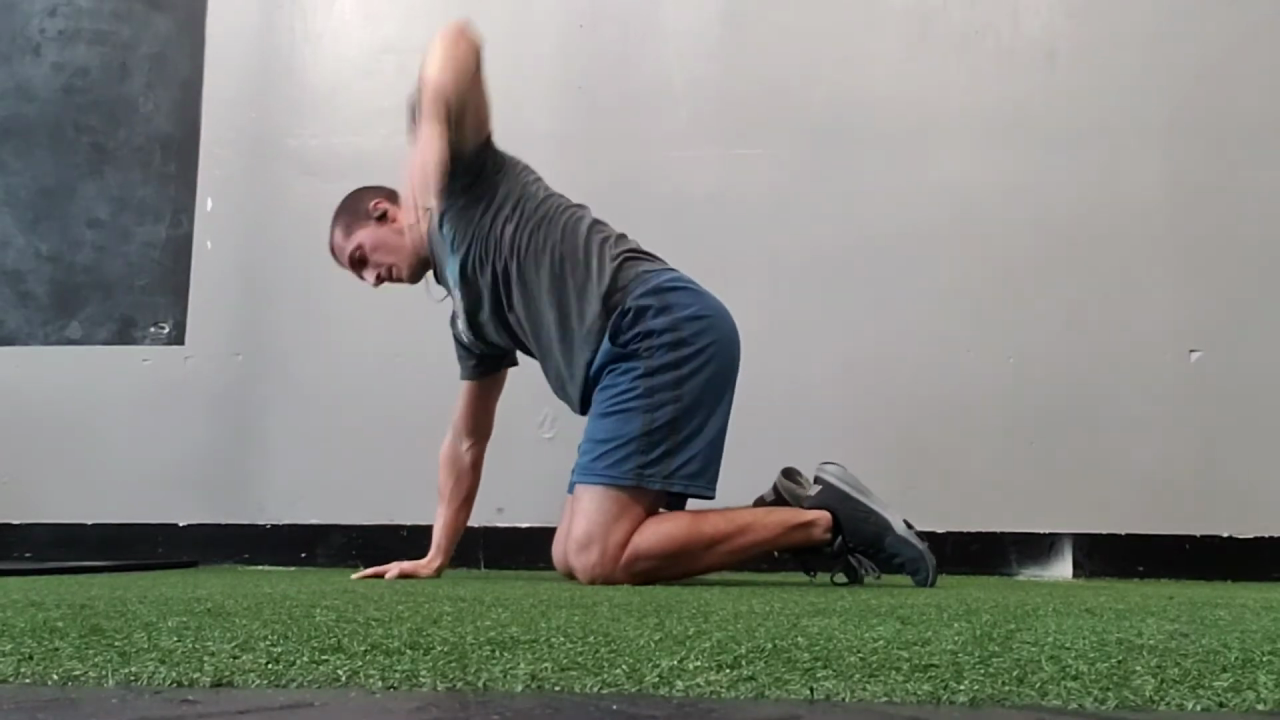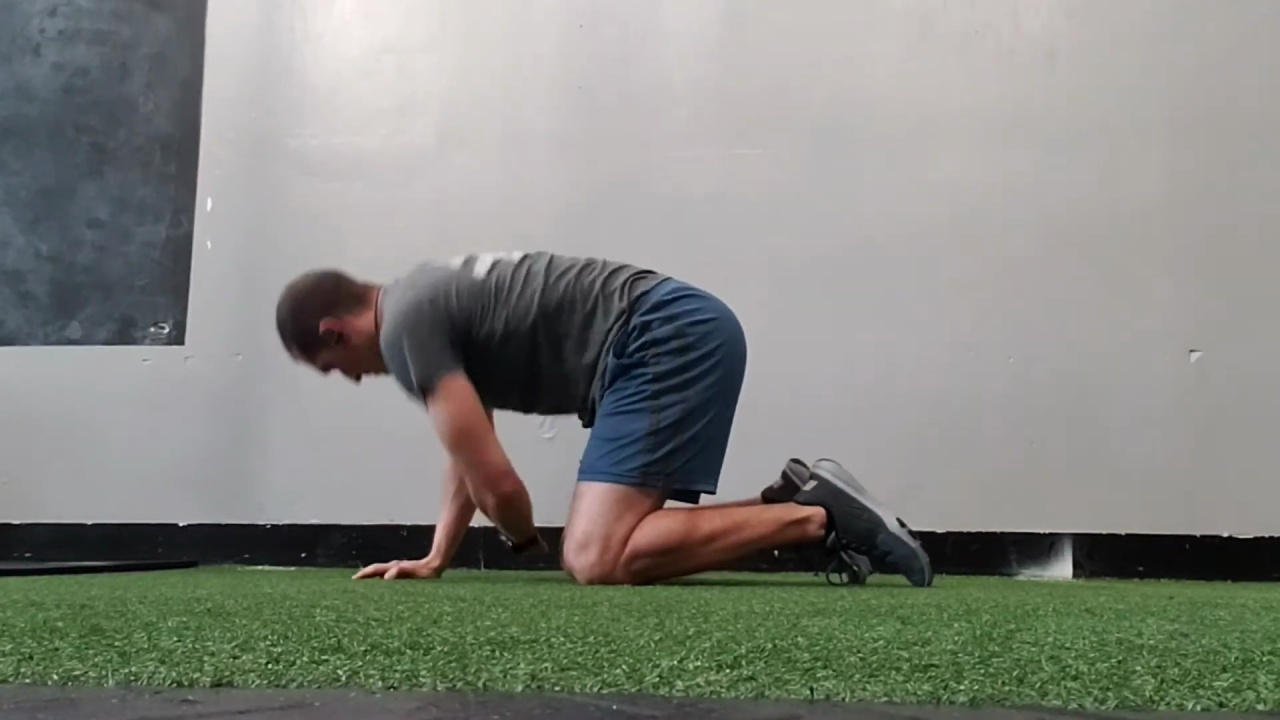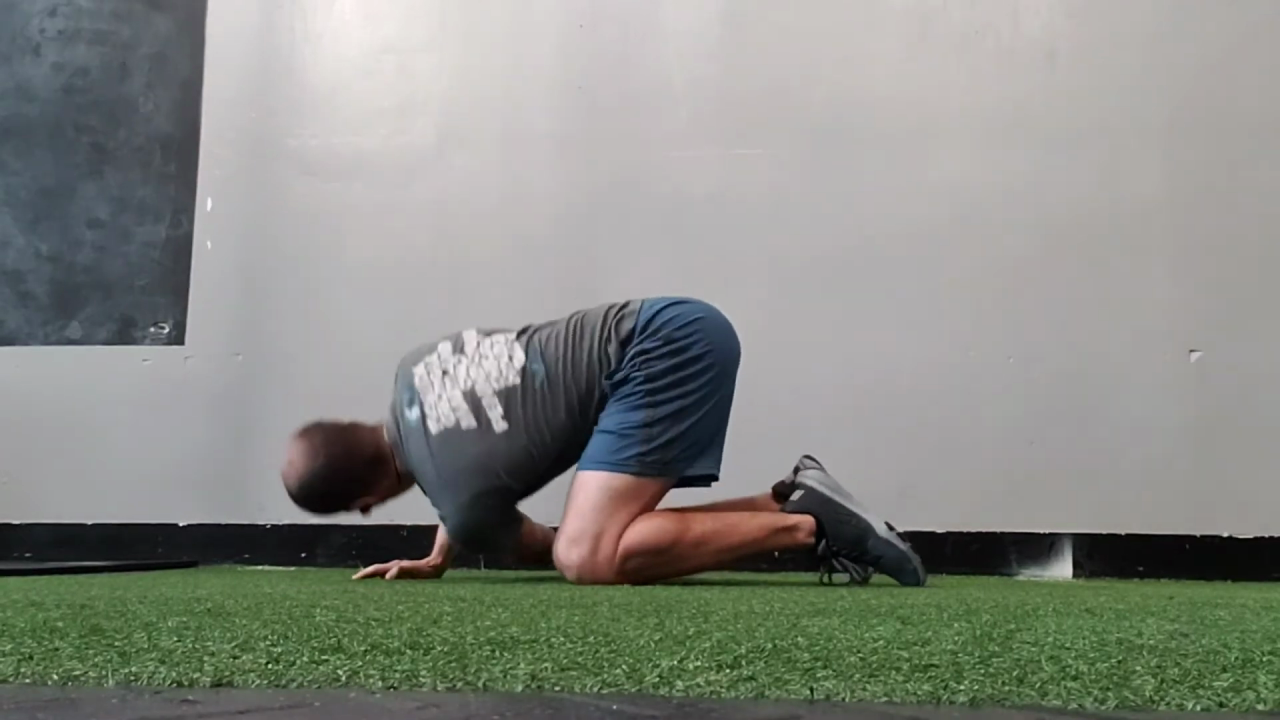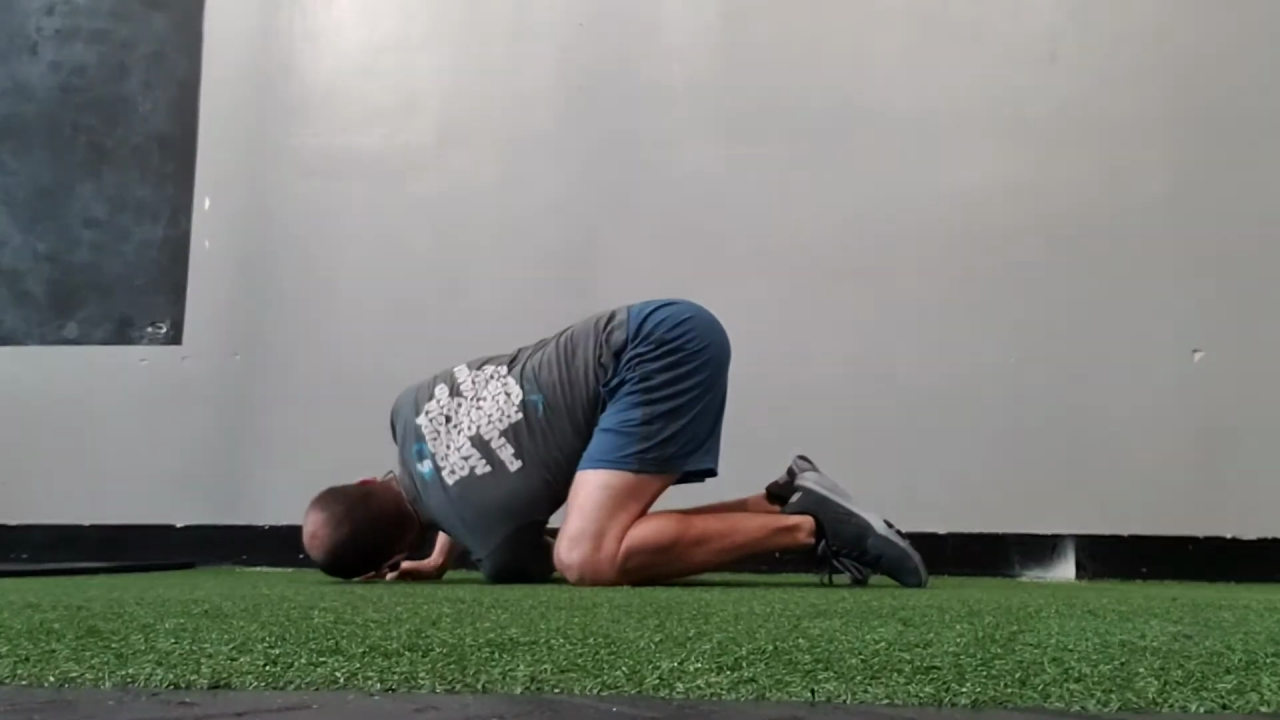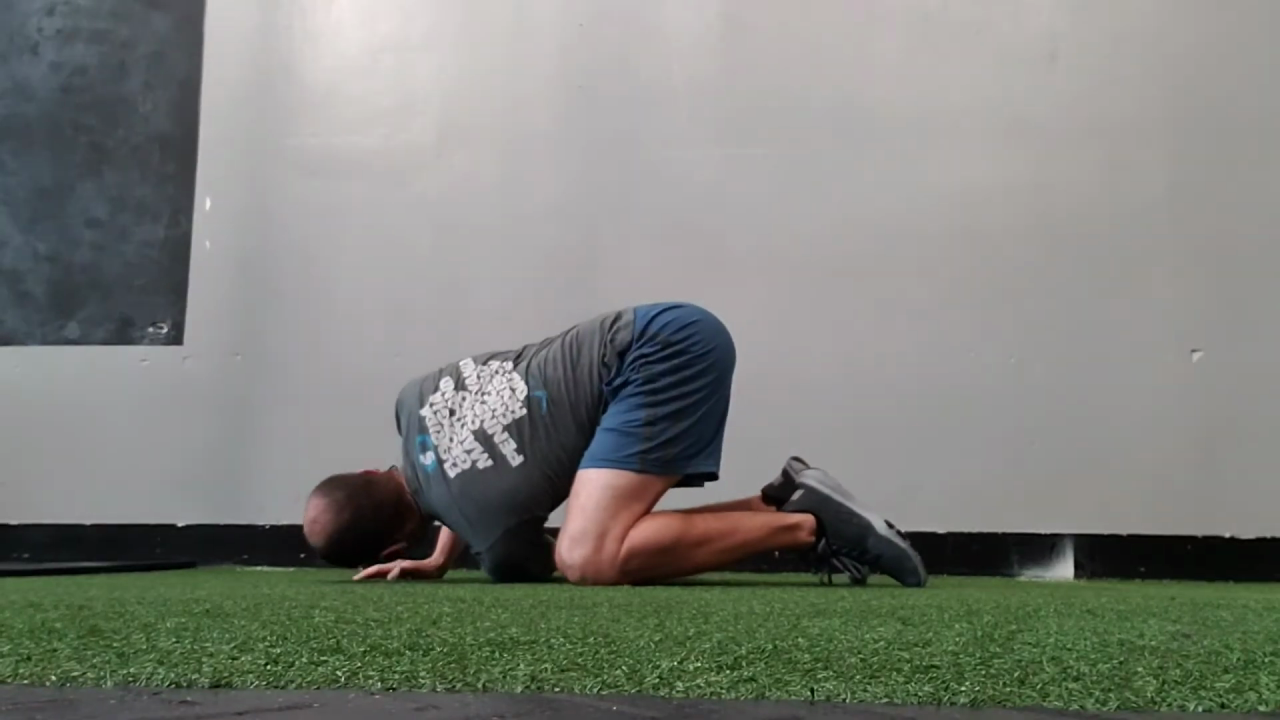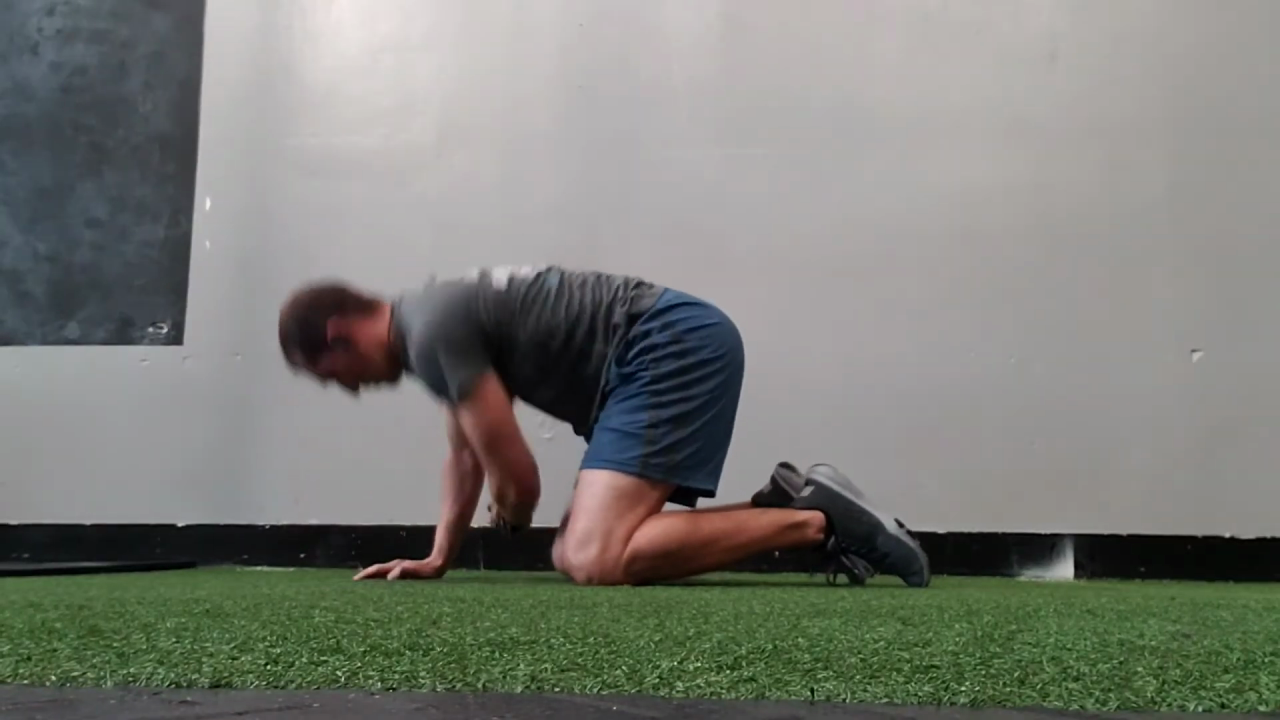
dt=0.4s
person 1, frame 1
left shoulder: (462, 189)
right shoulder: (470, 310)
left elbow: (458, 45)
right elbow: (467, 438)
left wrist: (428, 135)
right wrist: (435, 556)
left hip: (663, 331)
right hip: (639, 351)
left knee: (599, 561)
right knee: (572, 556)
left ankle: (821, 520)
right ankle: (785, 514)
person 1, frame 2
left shoulder: (409, 324)
right shoulder: (433, 313)
left elbow: (493, 481)
right elbow: (468, 450)
left wrist: (524, 541)
right wrist: (435, 556)
left hip: (671, 335)
right hip: (681, 336)
left knee: (595, 560)
right knee: (590, 549)
left ankle: (815, 516)
right ankle: (790, 499)
person 1, frame 3
left shoulder: (462, 500)
right shoulder: (412, 379)
left elbow: (541, 550)
right wrist: (435, 559)
left hip: (670, 348)
right hip: (678, 329)
left knee: (588, 558)
right knee: (605, 538)
left ankle: (807, 524)
right ankle: (788, 499)
person 1, frame 4
left shoulder: (496, 539)
right shoulder: (409, 412)
left elbow: (556, 565)
right wrist: (437, 562)
left hip: (663, 349)
right hip: (664, 332)
left knee: (588, 560)
right knee: (607, 538)
left ankle: (808, 526)
right ankle: (782, 500)
person 1, frame 5
left shoulder: (495, 530)
right shoulder: (413, 404)
left elbow: (552, 566)
right wrist: (439, 559)
left hip: (667, 352)
right hip: (669, 336)
left knee: (588, 559)
right knee: (607, 537)
left ankle: (807, 523)
right ankle: (780, 500)
person 1, frame 6
left shoulder: (433, 334)
right shoulder: (422, 318)
left elbow: (517, 481)
right elbow: (465, 450)
left wrist: (509, 517)
right wrist: (437, 558)
left hip: (675, 345)
right hip: (683, 345)
left knee: (594, 560)
right knee: (573, 552)
left ankle: (816, 520)
right ankle: (778, 504)
